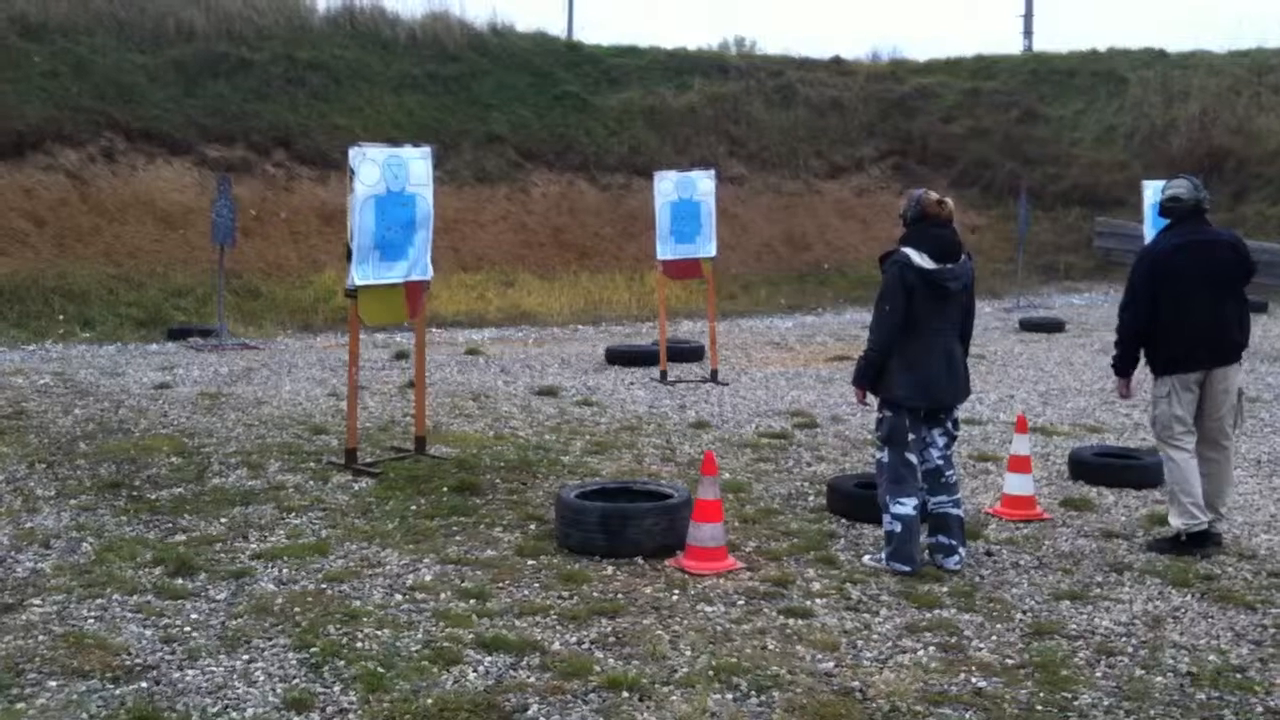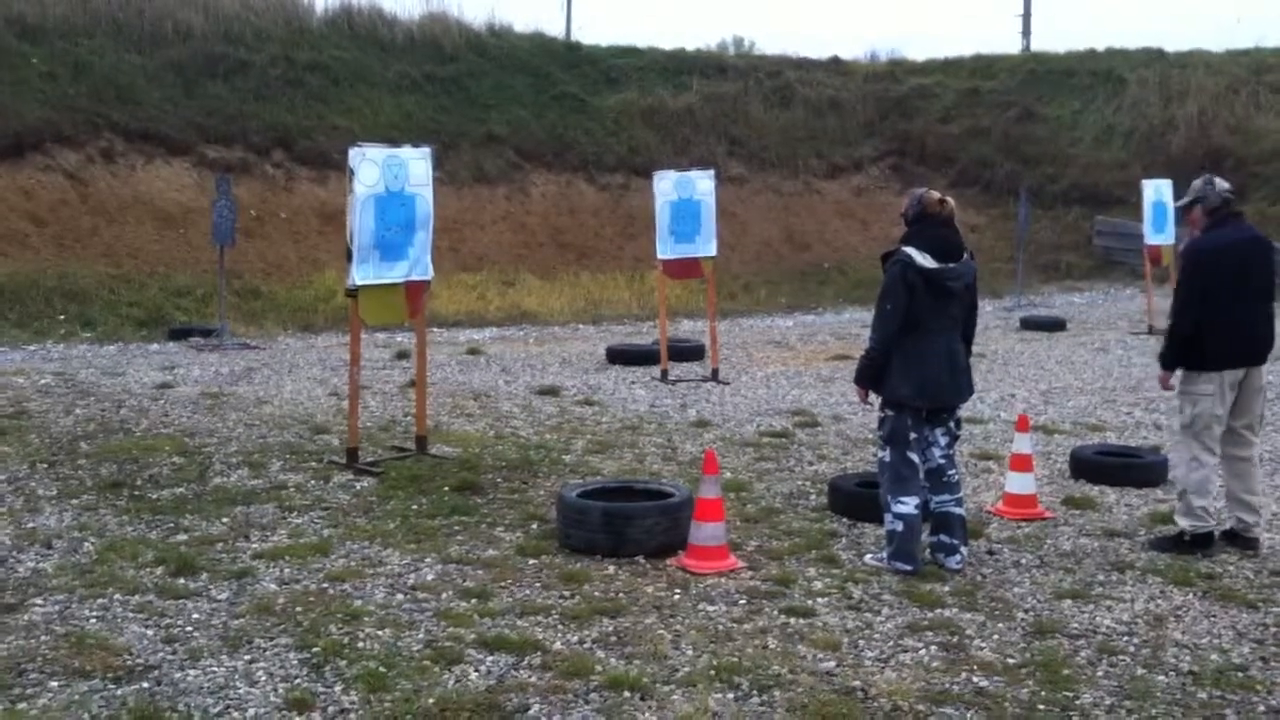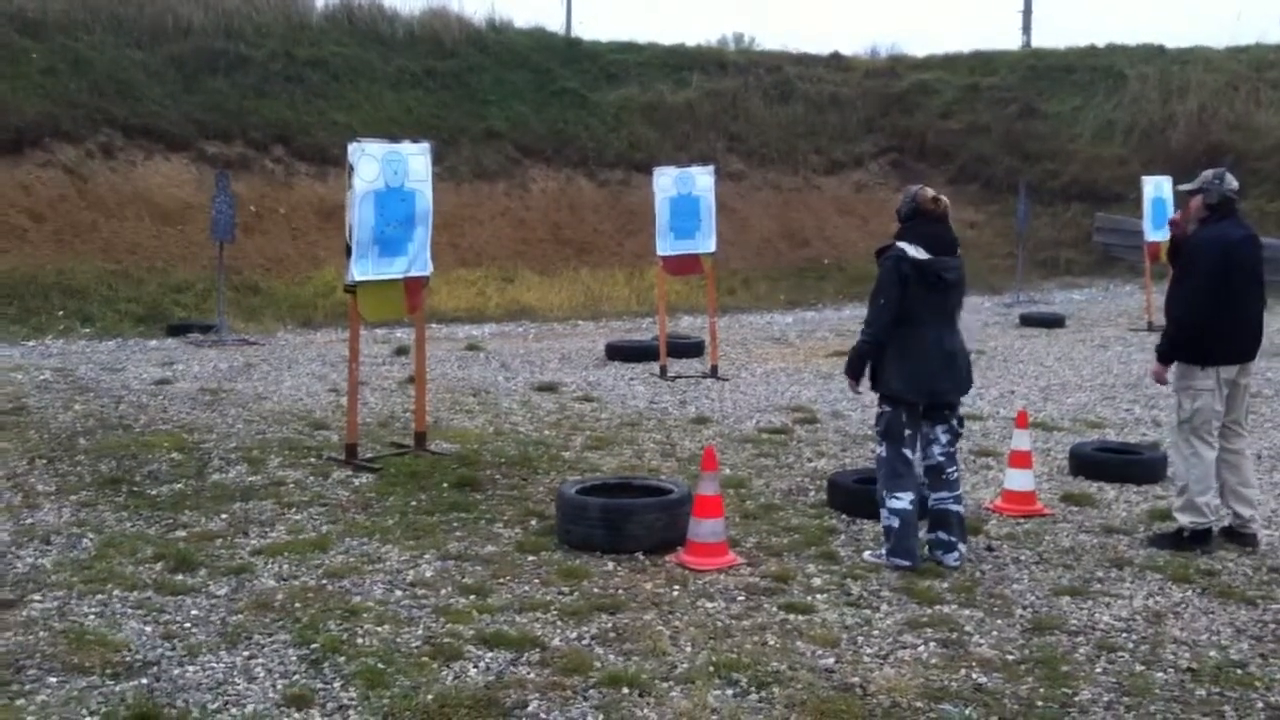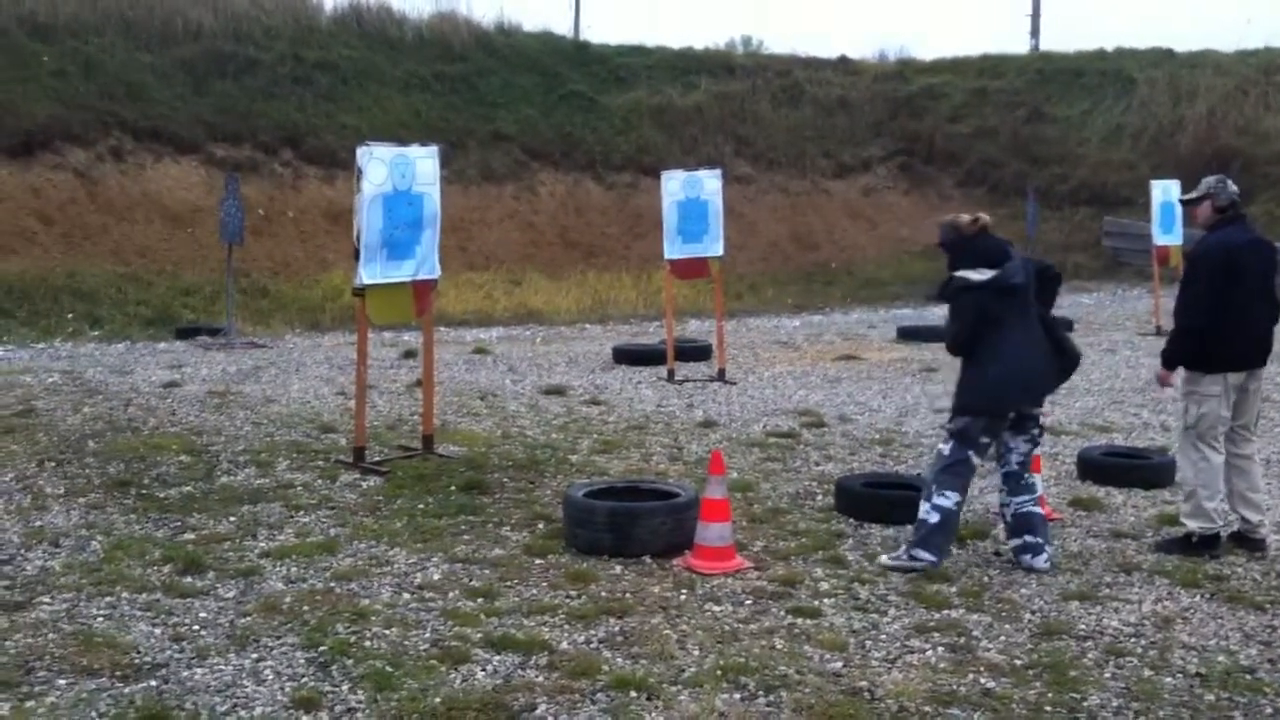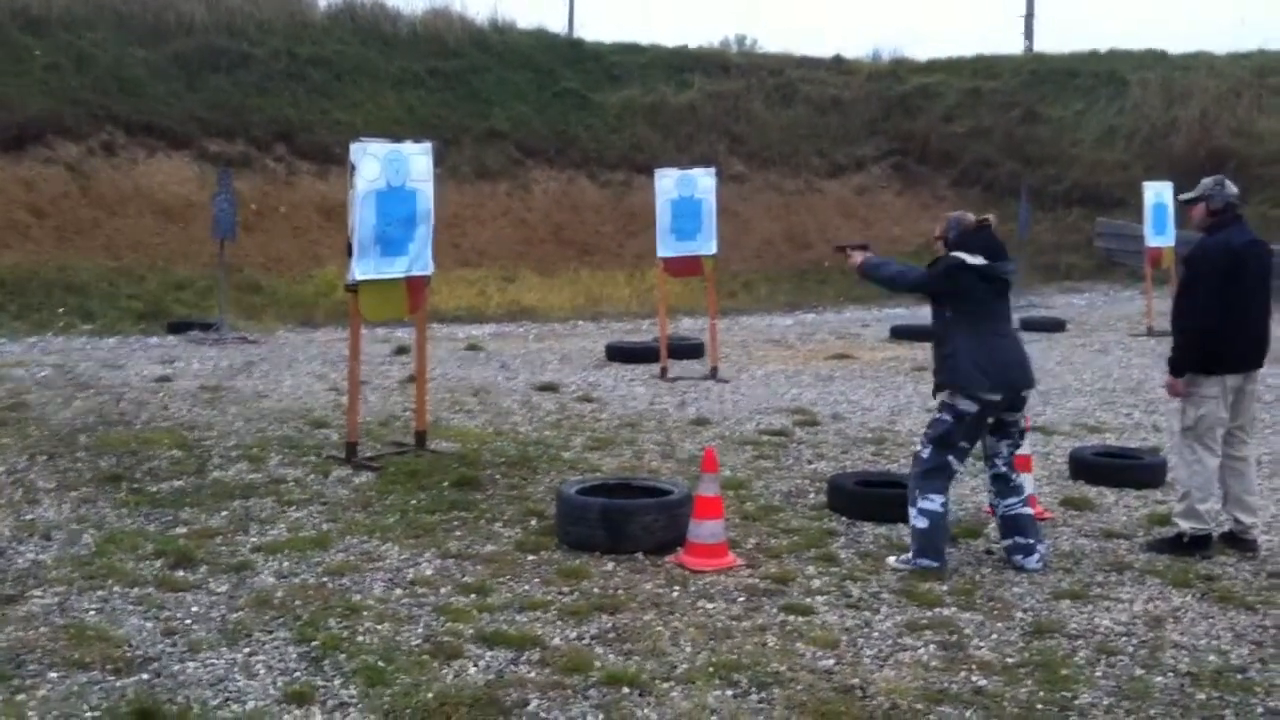
dt=1s
person 1, frame 1
left shoulder: (1155, 254)
right shoulder: (1230, 245)
left elbow: (1133, 315)
right elbow: (1246, 276)
left wrist: (1124, 366)
left hip: (1175, 362)
right hip: (1224, 358)
left knee: (1177, 443)
right knee: (1218, 443)
left ankle: (1192, 529)
right ankle: (1212, 525)
person 1, frame 2
left shoulder: (1203, 248)
right shoulder: (1260, 243)
left elbow: (1186, 311)
left wrist: (1169, 362)
left hip: (1211, 361)
right hip: (1252, 356)
left knee: (1197, 445)
right knee: (1243, 443)
left ankle: (1197, 531)
right ankle: (1247, 529)
person 1, frame 3
left shoulder: (1207, 241)
right shoulder: (1245, 237)
left elbow: (1189, 305)
left wrist: (1165, 355)
right wrist: (1178, 241)
left hip: (1205, 356)
right hip: (1239, 352)
left knee: (1196, 439)
right knee: (1233, 436)
left ankle: (1195, 527)
right ankle: (1244, 525)
person 1, frame 4
left shoulder: (1211, 248)
left elbow: (1192, 313)
left wrist: (1170, 360)
left hip: (1213, 363)
left knee: (1203, 445)
right knee: (1243, 442)
left ankle: (1203, 532)
person 1, frame 5
left shoulder: (1210, 250)
right shoulder: (1257, 247)
left elbow: (1195, 317)
left wrist: (1178, 368)
left hip: (1211, 366)
right hip: (1246, 362)
left knee: (1198, 447)
right knee: (1239, 445)
left ankle: (1195, 533)
right ankle: (1244, 530)
person 2, frame 1
left shoulder: (903, 264)
right shoulder: (962, 264)
left elbow: (884, 329)
right elbow: (965, 327)
left wrist: (864, 376)
left hip: (904, 381)
right hip: (946, 379)
left knee: (899, 466)
right knee: (940, 463)
left ankle: (900, 555)
right ankle: (949, 550)
person 2, frame 2
left shoulder: (905, 264)
right shoulder: (964, 263)
left elbow: (886, 328)
right elbow: (968, 326)
left wrist: (866, 375)
left hip: (906, 380)
right hip: (949, 377)
left knee: (900, 464)
right knee: (942, 462)
left ankle: (902, 554)
right ankle: (951, 548)
person 2, frame 3
left shoulder: (899, 259)
right shoulder: (952, 259)
left elbow: (879, 321)
left wrist: (856, 365)
left hip: (903, 374)
right hip: (947, 371)
left knee: (896, 460)
right knee: (942, 459)
left ankle: (900, 550)
right ankle: (949, 545)
person 2, frame 4
left shoulder: (967, 287)
right shoulder: (1017, 264)
left elbow: (957, 343)
left wrist: (952, 325)
left hip: (990, 388)
right hip: (1030, 382)
left knee: (953, 465)
right knee: (1017, 467)
left ankle: (924, 549)
right ankle: (1033, 550)
person 2, frame 5
left shoulder: (956, 270)
right shoulder: (992, 272)
left elbow: (908, 279)
right elbow: (921, 276)
left wrist: (865, 264)
right wrist: (875, 261)
left hip: (974, 385)
right hip: (1012, 381)
left knee: (930, 468)
right knee: (1003, 468)
left ankle: (927, 554)
right ankle: (1028, 550)
